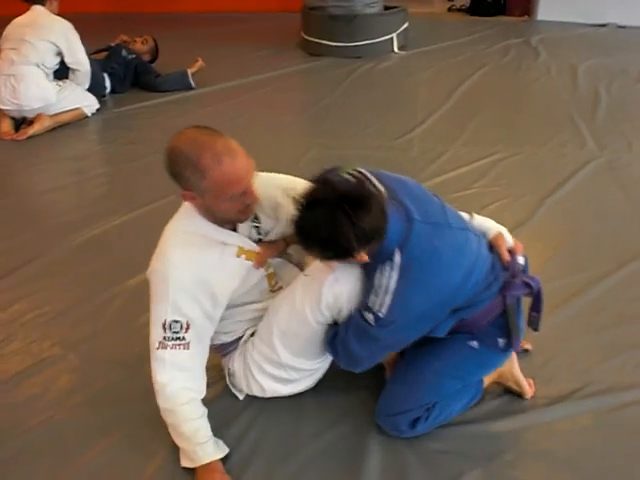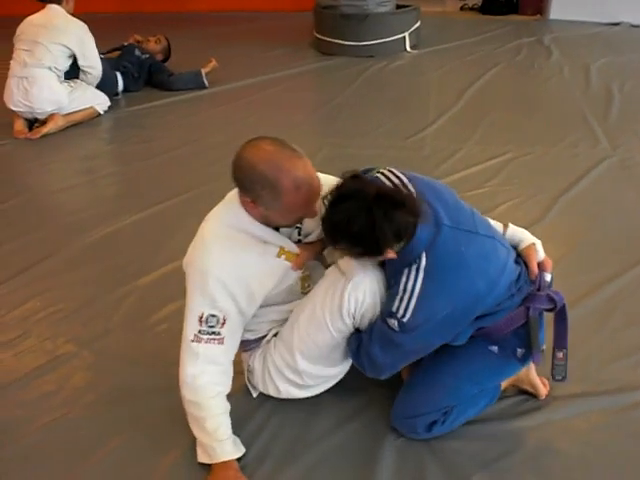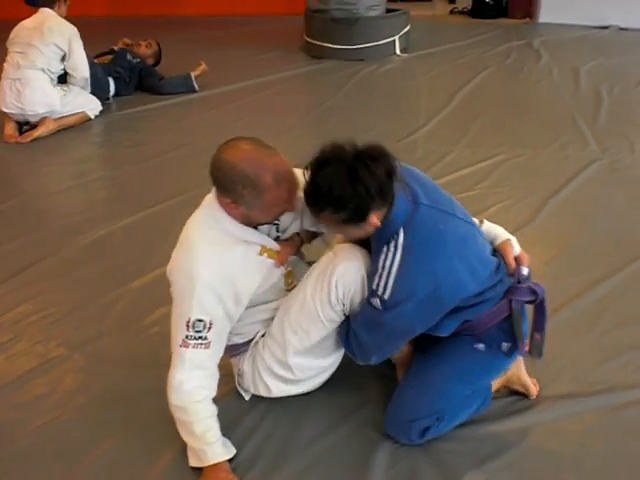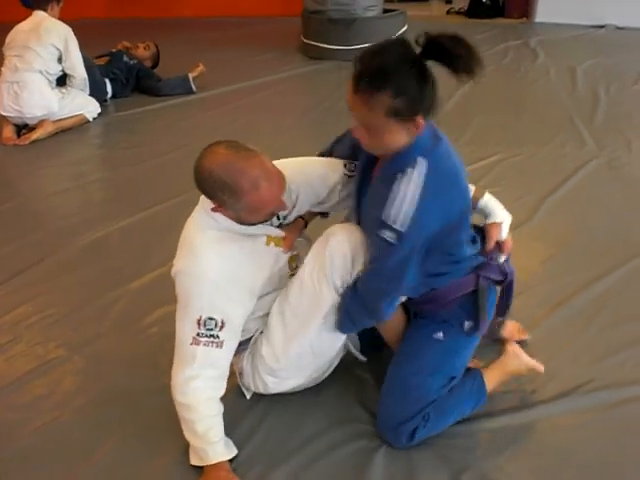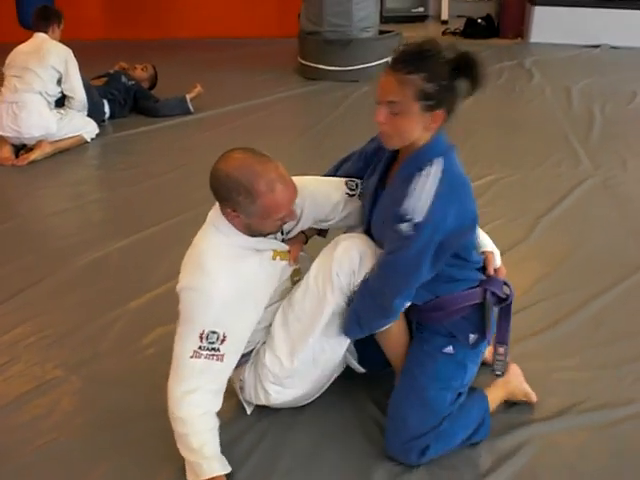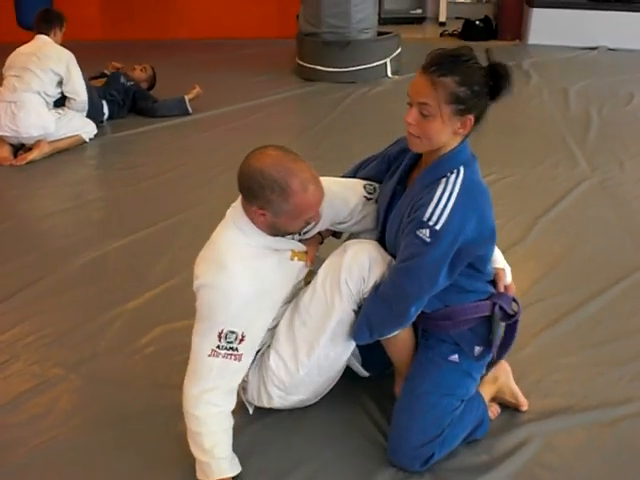
dt=0.3s
person 1, frame 1
left shoulder: (270, 188)
right shoulder: (177, 265)
right elbow: (173, 372)
left wrist: (488, 228)
left hip: (311, 321)
right hip: (263, 364)
right knee: (339, 272)
person 1, frame 2
left shoulder: (313, 190)
right shoulder: (216, 259)
right elbow: (203, 367)
left wrist: (520, 238)
left hip: (327, 313)
right hip: (281, 364)
right knee: (361, 281)
person 1, frame 3
left shoulder: (282, 186)
right shoulder: (201, 265)
right elbow: (189, 374)
left wrist: (494, 234)
left hip: (313, 317)
right hip: (270, 366)
right knee: (349, 265)
person 1, frame 4
left shoulder: (278, 180)
right shoulder: (205, 263)
right elbow: (196, 372)
left wrist: (486, 204)
left hip: (318, 316)
right hip: (272, 363)
right knee: (343, 243)
person 1, frame 5
left shoulder: (286, 195)
right shoulder: (212, 279)
right elbow: (191, 387)
left wrist: (476, 238)
left hip: (315, 335)
right hip: (272, 378)
right knee: (352, 253)
person 1, frame 6
left shoulder: (302, 196)
right shoulder: (230, 277)
right elbow: (207, 388)
left hip: (315, 332)
right hip: (272, 378)
right knee: (360, 260)
person 2, frame 1
left shoulder: (397, 287)
right shoulder: (365, 183)
left elbow: (352, 351)
right elbow: (331, 179)
left hip: (485, 323)
right hip: (476, 279)
left knee: (396, 418)
left ankle: (494, 367)
person 2, frame 2
left shoulder: (422, 294)
right shoulder: (395, 185)
left elbow: (376, 358)
right elbow: (362, 182)
left hip: (504, 333)
right hip: (497, 285)
left knee: (411, 419)
left ankle: (510, 372)
person 2, frame 3
left shoulder: (406, 270)
right shoulder: (391, 181)
left elbow: (369, 341)
left hip: (487, 326)
right hip: (465, 297)
left knee: (405, 425)
left ankle: (502, 373)
person 2, frame 4
left shoulder: (416, 191)
right shoulder: (395, 130)
left elbow: (379, 290)
right elbow: (342, 154)
left wrist: (337, 319)
left hip: (450, 305)
right hip: (425, 278)
left knee: (398, 427)
left ankle: (503, 365)
right ankle: (483, 319)
person 2, frame 5
left shoulder: (432, 192)
right shoulder: (392, 146)
left elbow: (390, 287)
right elbow: (338, 180)
left wrist: (342, 326)
left hip: (451, 319)
right hip: (414, 301)
left knee: (408, 446)
left ankle: (501, 386)
person 2, frame 6
left shoulder: (453, 201)
right shoulder: (414, 151)
left elbow: (404, 294)
right elbow: (356, 183)
left wrist: (349, 329)
left hip: (456, 328)
right hip: (420, 308)
left knee: (409, 452)
left ankle: (489, 382)
person 3, frame 1
left shoulder: (13, 24)
right shoulder: (59, 24)
left elbow: (14, 62)
right elbow: (82, 66)
right wrist: (74, 90)
right hip: (32, 94)
right knee: (90, 103)
right ankle: (47, 122)
person 3, frame 2
left shoulder: (27, 21)
right shoulder: (74, 26)
left elbow: (25, 61)
right elbow: (94, 69)
right wrist: (82, 88)
right hip: (43, 95)
right knee: (101, 101)
left ankle: (21, 117)
right ankle: (60, 121)
person 3, frame 3
left shoulder: (21, 26)
right shoulder: (65, 28)
left elbow: (21, 65)
right elbow: (80, 74)
right wrist: (79, 94)
right hip: (37, 98)
right knee: (93, 105)
left ankle: (12, 120)
right ankle: (51, 124)
person 3, frame 4
left shoulder: (16, 30)
right shoulder: (60, 28)
right elbow: (77, 74)
right wrist: (78, 97)
right hip: (35, 100)
right knee: (91, 107)
right ankle: (49, 127)
person 3, frame 5
left shoulder: (16, 51)
right shoulder: (61, 51)
left elbow: (15, 90)
right elbow: (76, 96)
right wrist: (73, 117)
right hip: (34, 121)
right knee: (90, 128)
right ankle: (47, 148)
person 3, frame 6
left shoulder: (17, 52)
right shoulder: (62, 54)
left elbow: (14, 90)
right elbow: (79, 98)
right wrist: (72, 118)
right hip: (32, 121)
right knee: (88, 128)
right ankle: (45, 148)
person 4, frame 1
left shoulder: (138, 64)
right shoulder: (119, 51)
left elbow: (157, 83)
right elbow: (91, 58)
left wrist: (189, 72)
right wrist: (113, 46)
left hip: (99, 79)
person 4, frame 2
left shoulder: (151, 63)
right shoulder: (131, 50)
left elbow: (170, 81)
right elbow: (103, 57)
left wrist: (203, 72)
right wrist: (127, 45)
left hip: (111, 78)
person 4, frame 3
left shoulder: (141, 67)
right shoulder: (121, 54)
left elbow: (162, 85)
right elbow: (93, 61)
left wrist: (193, 75)
right wrist: (116, 49)
left hip: (103, 82)
person 4, frame 4
left shoulder: (139, 69)
right shoulder: (120, 55)
left elbow: (160, 87)
right elbow: (92, 63)
left wrist: (191, 76)
right wrist: (115, 52)
person 4, frame 5
left shoulder: (136, 90)
right shoulder: (116, 77)
left elbow: (157, 107)
right elbow: (89, 84)
left wrist: (188, 98)
right wrist: (113, 73)
left hip: (98, 104)
person 4, frame 6
left shoulder: (135, 90)
right shoulder: (114, 78)
left elbow: (155, 108)
right elbow: (87, 83)
left wrist: (186, 99)
right wrist: (106, 73)
left hip: (97, 106)
